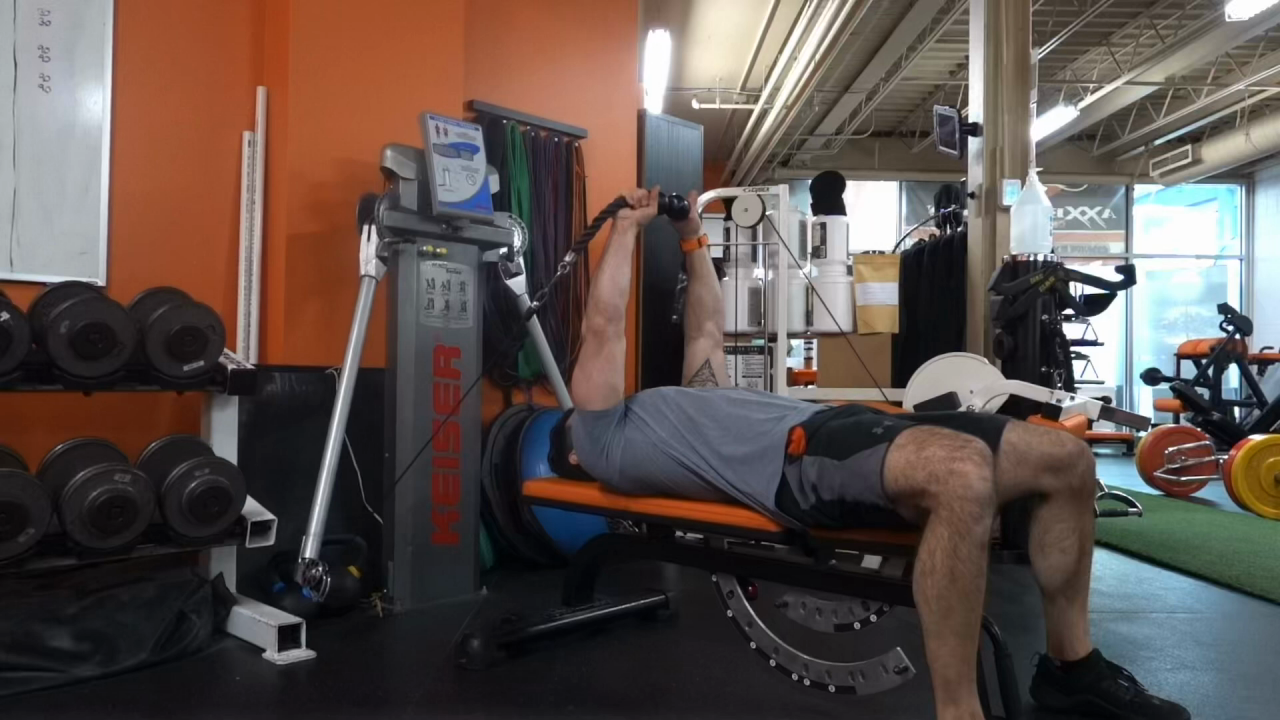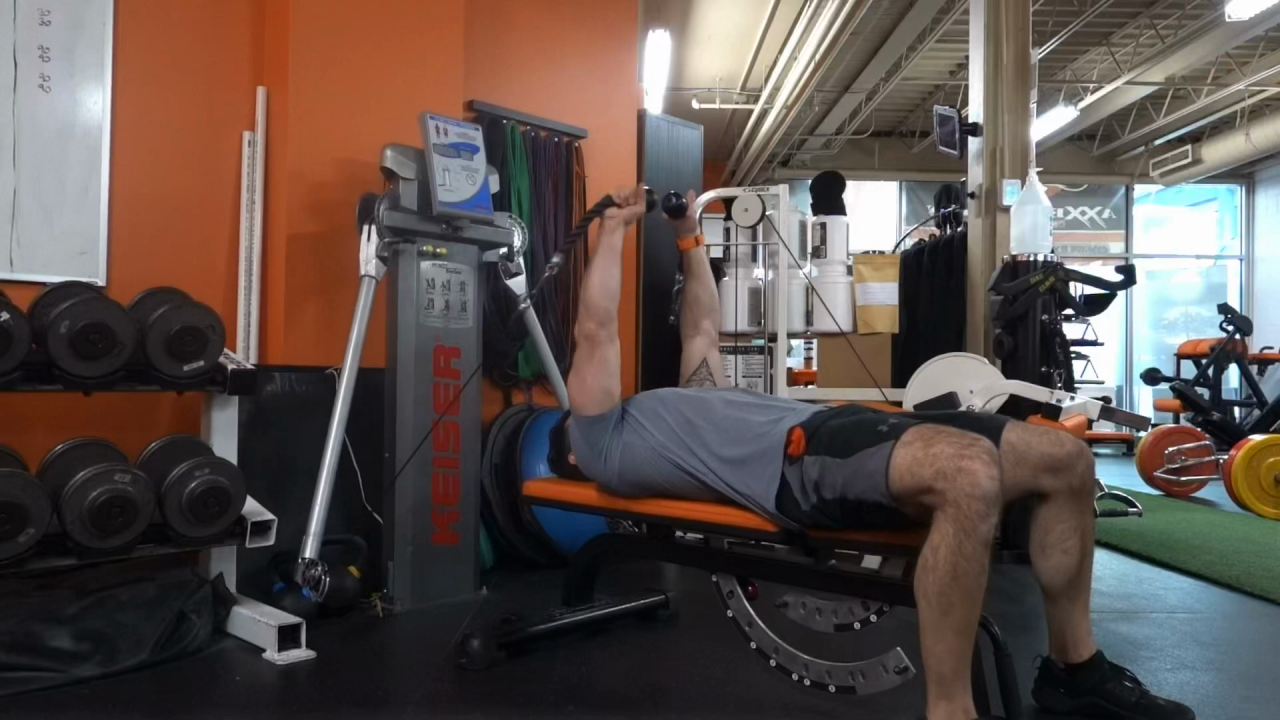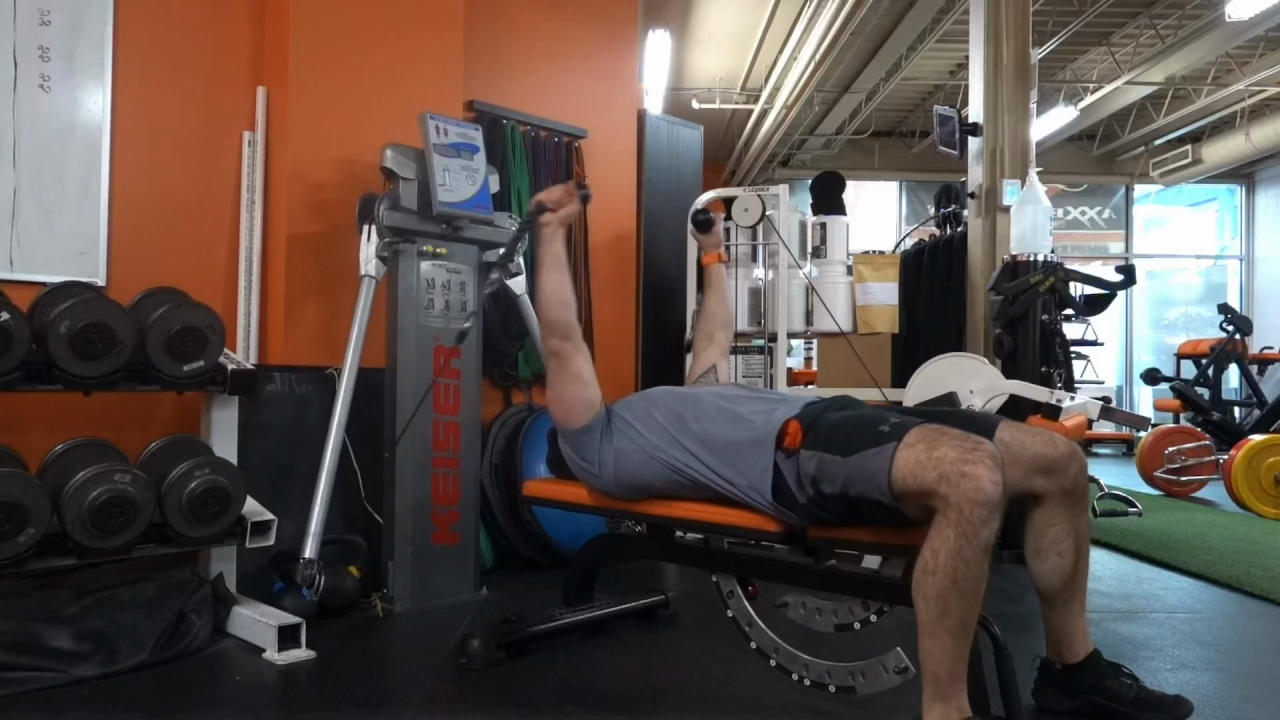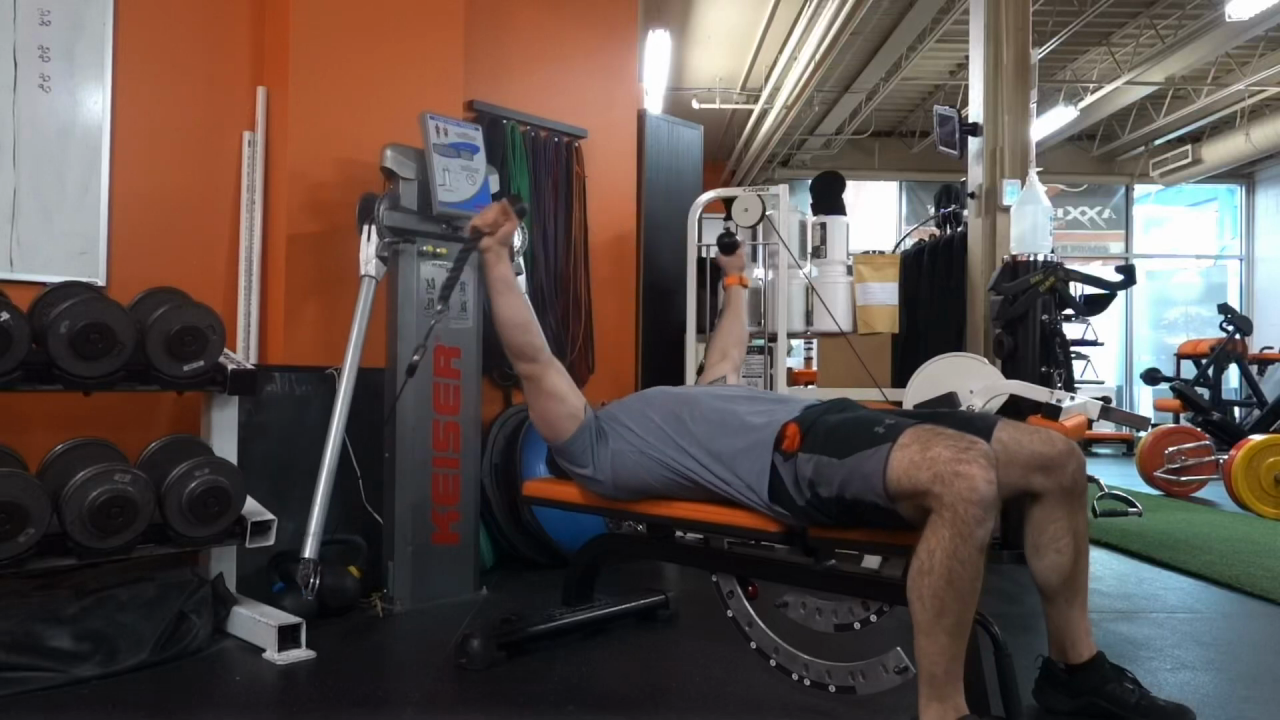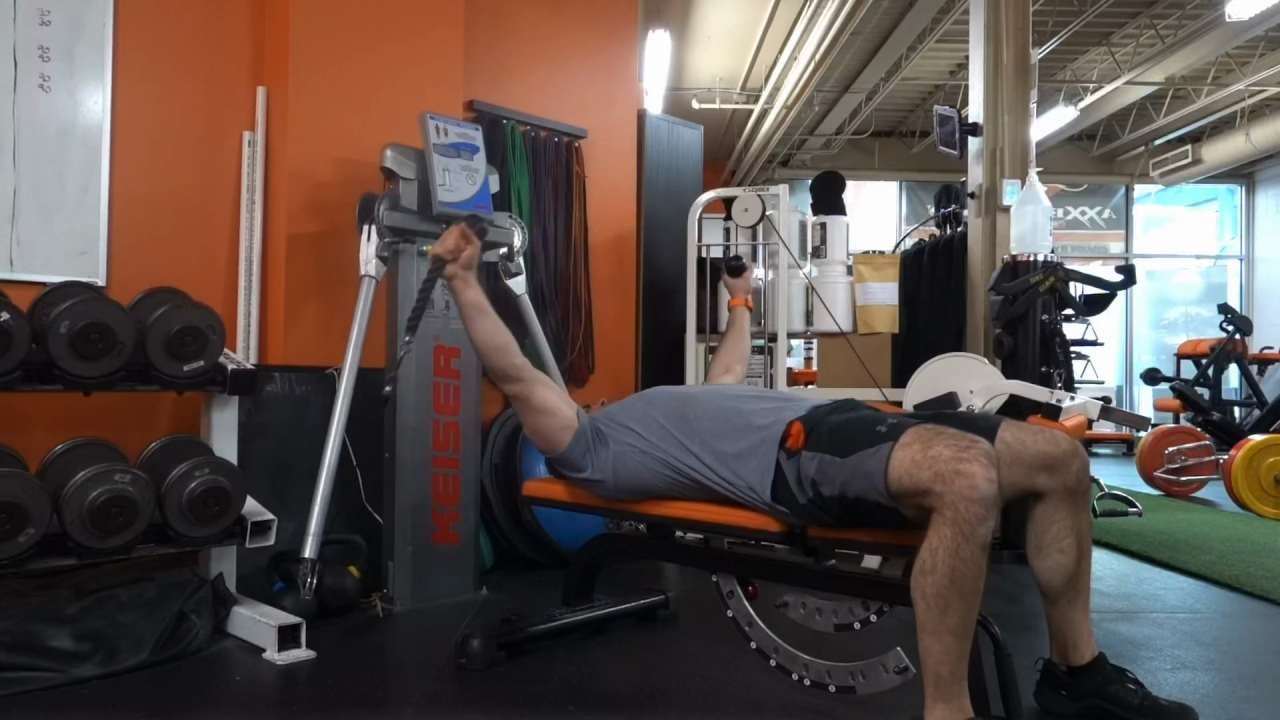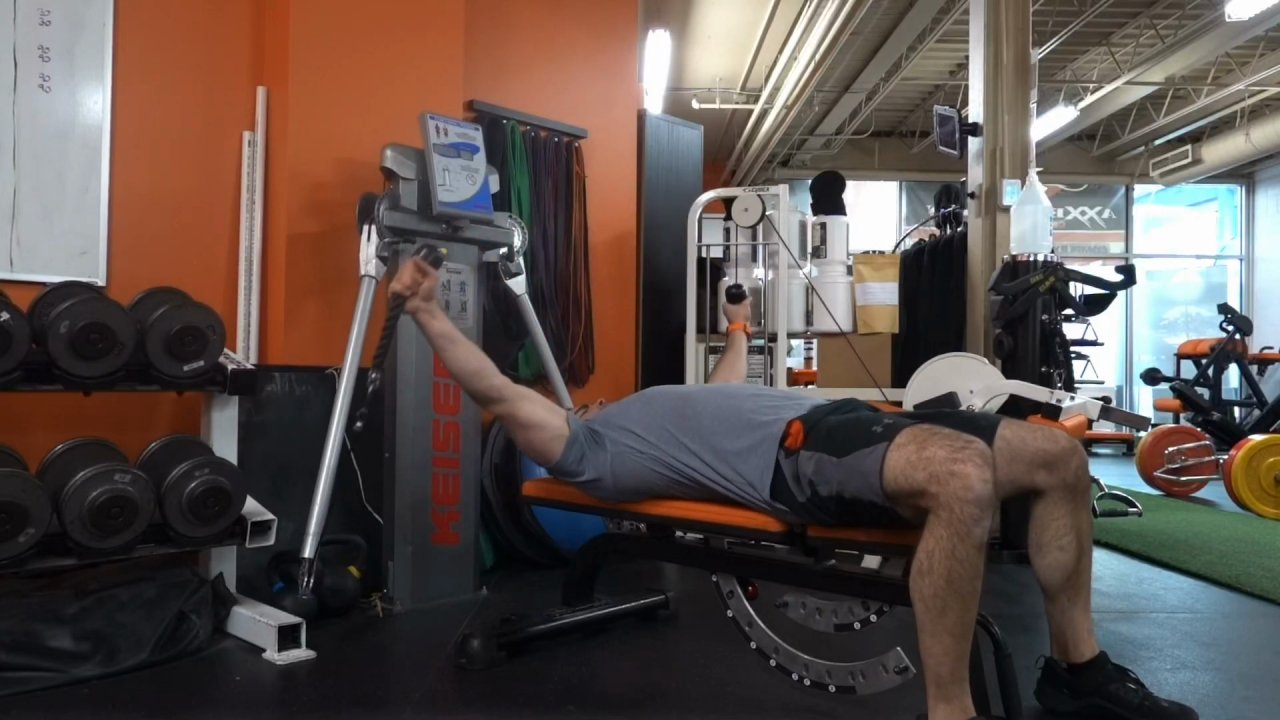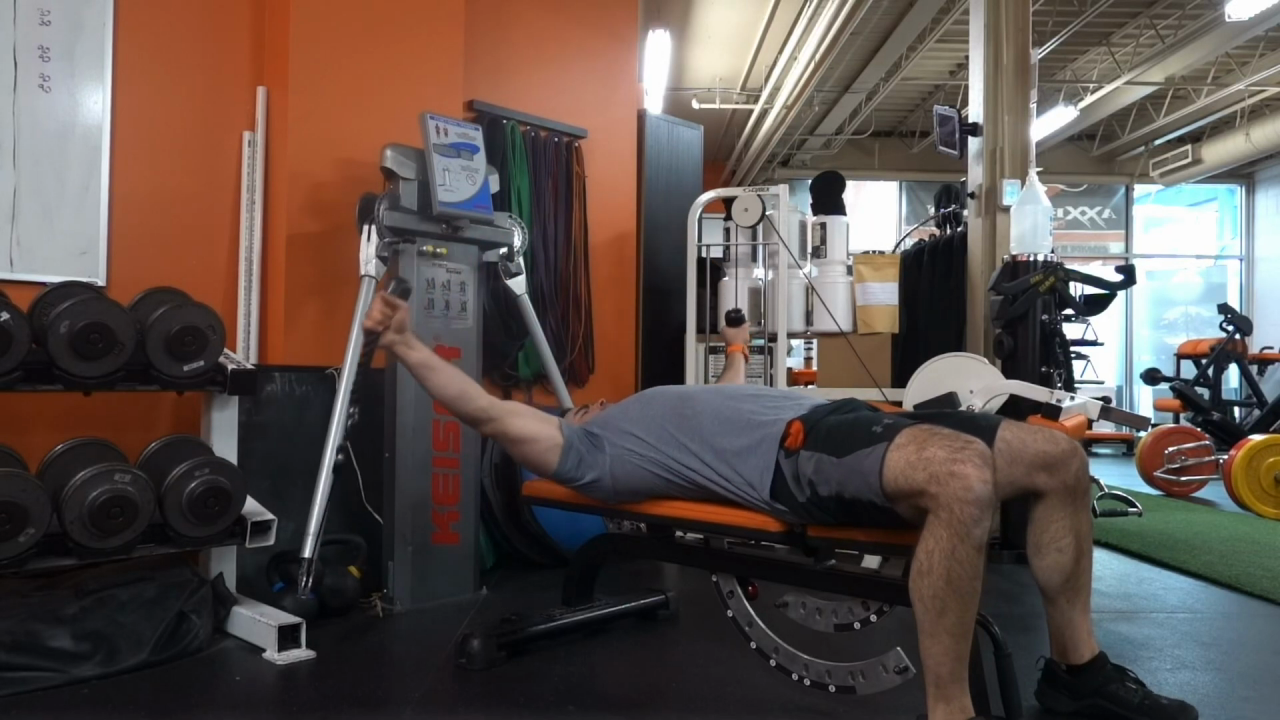
dt=0.2s
person 1, frame 1
left shoulder: (686, 405)
right shoulder: (606, 443)
left elbow: (707, 330)
right elbow: (602, 327)
left wrist: (693, 242)
right wrist: (626, 226)
left hip: (836, 424)
right hip: (794, 458)
left knee: (1066, 461)
right knee: (963, 477)
left ankle: (1071, 667)
person 1, frame 2
left shoulder: (682, 410)
right shoulder: (606, 448)
left elbow: (702, 332)
right elbow: (595, 334)
left wrist: (690, 244)
right wrist: (613, 226)
left hip: (838, 426)
right hip: (794, 457)
left knee: (1065, 461)
right knee: (969, 476)
left ankle: (1074, 667)
person 1, frame 3
left shoulder: (681, 409)
right shoulder: (600, 449)
left elbow: (711, 341)
right elbow: (563, 346)
left wrist: (711, 259)
right wrist: (555, 232)
left hip: (833, 421)
right hip: (788, 453)
left knee: (1059, 463)
right knee: (972, 481)
person 1, frame 4
left shoulder: (667, 415)
right shoulder: (595, 450)
left elbow: (724, 365)
right elbow: (534, 365)
left wrist: (737, 285)
right wrist: (498, 256)
left hip: (833, 417)
right hip: (788, 453)
left knee: (1056, 460)
right knee: (967, 480)
person 1, frame 5
left shoulder: (656, 413)
right shoulder: (594, 453)
left elbow: (726, 381)
right elbow: (520, 381)
left wrist: (740, 308)
right wrist: (464, 280)
left hip: (833, 418)
right hip: (791, 453)
left knee: (1059, 460)
right knee: (968, 480)
person 1, frame 6
left shoulder: (652, 414)
right shoulder: (593, 454)
right elbow: (504, 397)
left wrist: (737, 333)
right wrist: (428, 312)
left hip: (833, 418)
right hip: (792, 454)
left knee: (1059, 458)
right knee: (965, 478)
person 1, frame 7
left shoulder: (647, 416)
right shoulder: (589, 454)
right elbow: (493, 414)
left wrist: (737, 353)
right wrist: (404, 345)
left hip: (836, 416)
right hip: (795, 453)
left knee: (1058, 459)
right knee: (964, 478)
